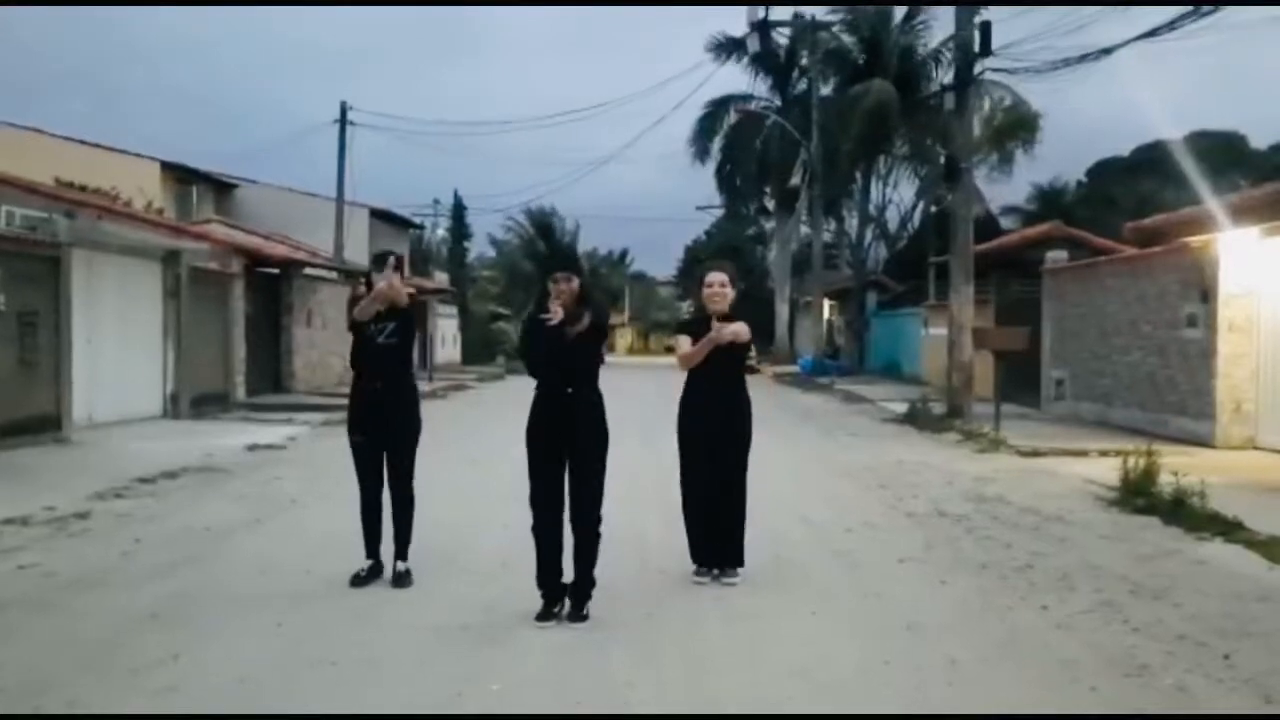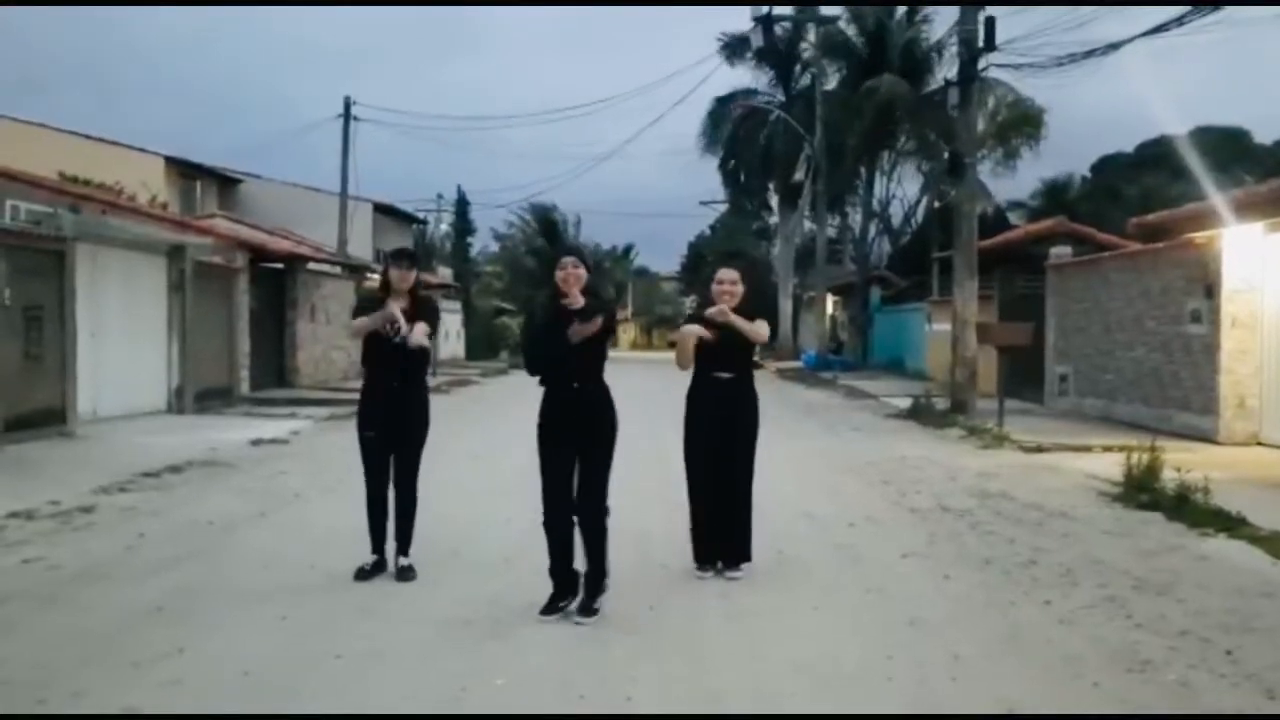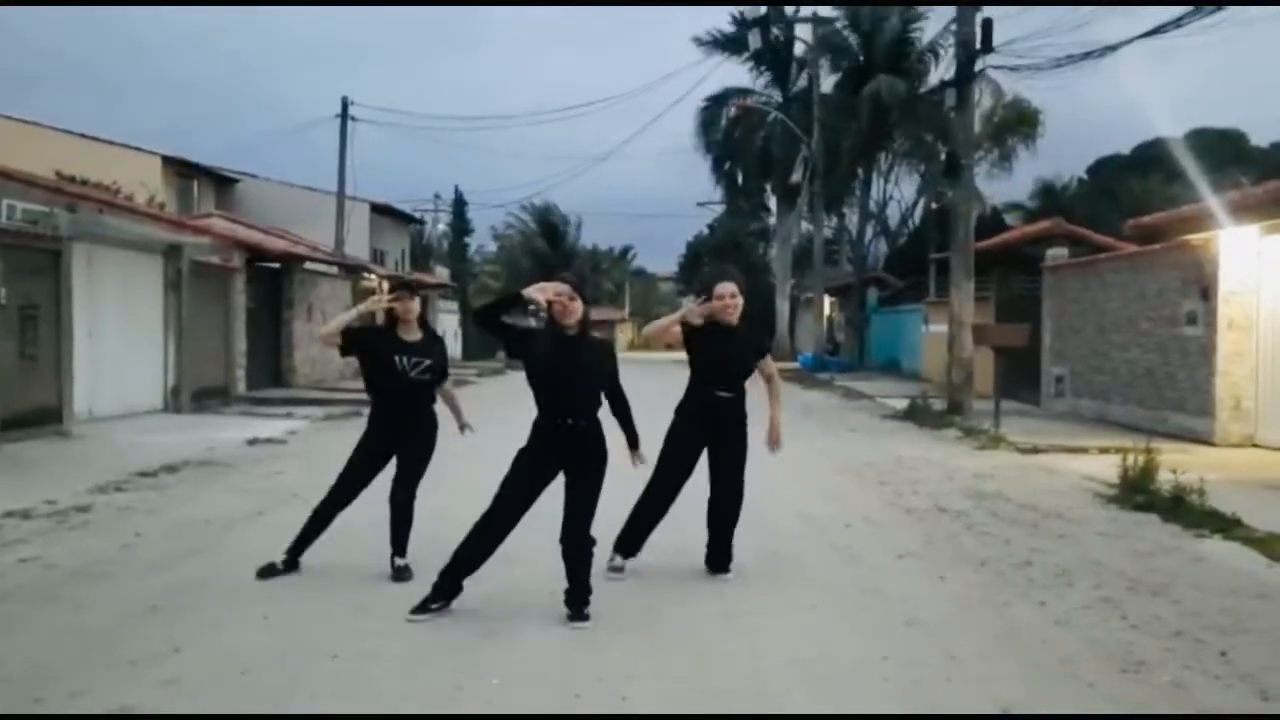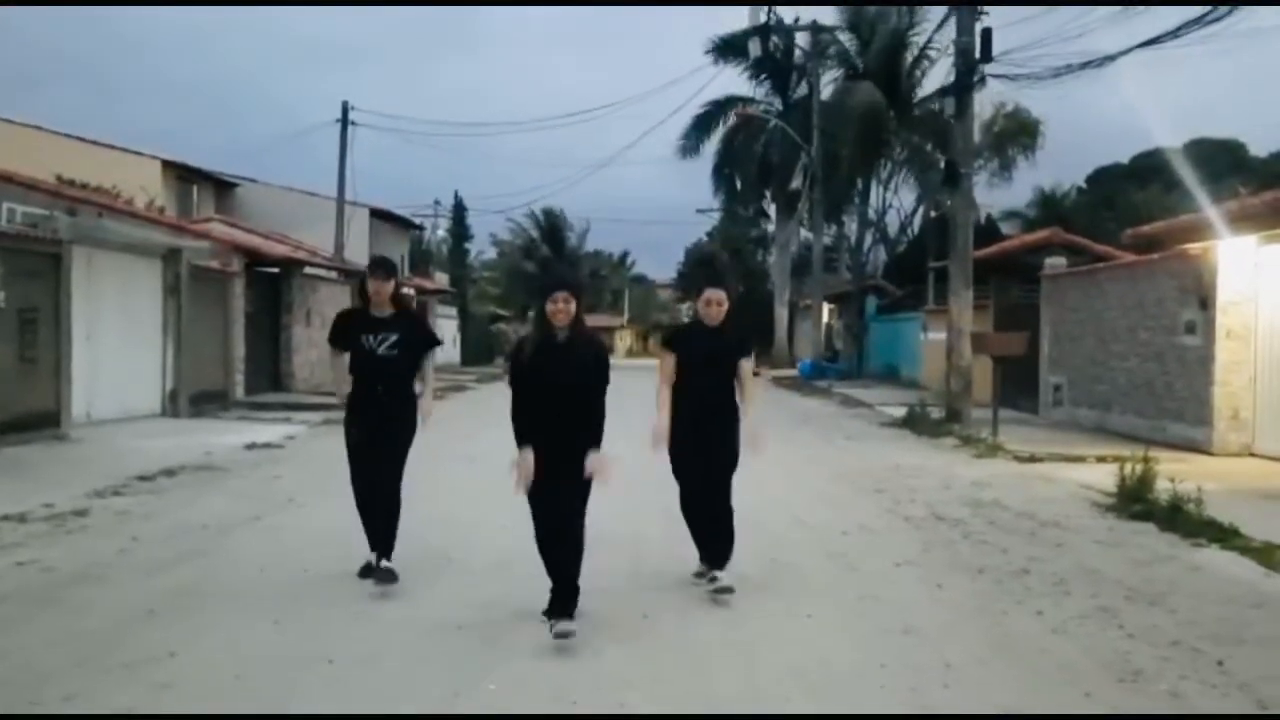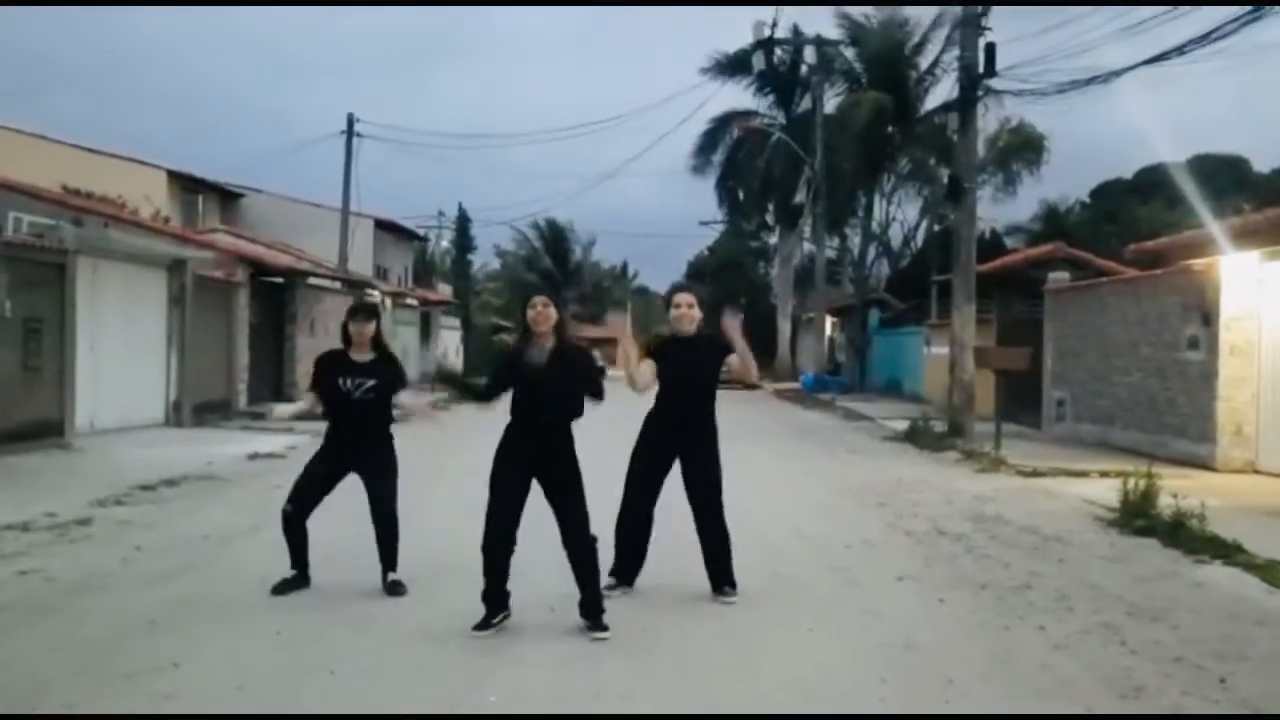
dt=0.7s
person 1, frame 1
left shoulder: (593, 315)
right shoulder: (537, 320)
left elbow: (592, 329)
right elbow: (534, 366)
left wrist: (565, 321)
right wrist: (564, 332)
left hip: (586, 414)
right hip: (547, 414)
left knee: (585, 509)
right knee: (545, 508)
left ankle: (581, 596)
right ankle: (551, 595)
person 1, frame 2
left shoulder: (598, 310)
right shoulder: (542, 317)
left elbow: (603, 323)
right elbow: (534, 365)
left wrist: (581, 306)
right wrist: (568, 338)
left hip: (595, 409)
right hip: (555, 411)
left knee: (591, 502)
right knee: (555, 504)
left ankle: (594, 587)
right ankle: (563, 587)
person 1, frame 3
left shoulder: (600, 350)
right shoulder: (534, 341)
left elbow: (615, 397)
right elbow: (484, 318)
left wrist: (632, 442)
right wrist: (524, 295)
left hip: (587, 444)
right hip: (544, 439)
left knee: (576, 531)
right knee: (498, 516)
left ankle: (578, 601)
right ankle: (446, 588)
person 1, frame 4
left shoulder: (592, 348)
right shoulder: (527, 347)
left elbow: (595, 405)
right elbow: (520, 405)
left wrist: (594, 450)
right wrist: (524, 449)
left hip: (578, 443)
right hip: (538, 442)
left knee: (570, 520)
right knee: (546, 525)
left ankle: (564, 605)
right ankle: (562, 596)
person 1, frame 5
left shoulder: (576, 356)
right shoulder: (514, 356)
left elbow: (596, 392)
right elbow: (486, 394)
left wrist: (549, 361)
right wrist: (451, 378)
left hip: (557, 447)
right hip: (516, 447)
left knee: (579, 535)
right knee: (497, 534)
left ankle: (592, 611)
right ankle: (496, 606)
person 2, frame 1
left shoulder: (739, 326)
right shoulder: (690, 326)
left elbow: (741, 333)
right elbow: (684, 360)
left wrist: (727, 333)
right wrist: (711, 338)
left hip: (733, 411)
right hip: (695, 411)
left knee: (730, 484)
right knee: (697, 485)
left ankle: (729, 561)
right ankle: (703, 559)
person 2, frame 2
left shoulder: (749, 320)
right shoulder: (697, 319)
left elbow: (761, 335)
right elbow: (684, 364)
left wrist: (730, 317)
right wrist: (686, 337)
left hip: (740, 404)
right hip: (703, 403)
left knee: (736, 479)
right knee: (703, 480)
left ankle: (733, 556)
right ankle: (705, 556)
person 2, frame 3
left shoulder: (753, 339)
right shoulder: (696, 332)
left elbow: (771, 377)
right elbow: (648, 335)
left wrist: (775, 419)
right wrist: (684, 315)
left hip: (731, 421)
right hip: (692, 416)
left knee: (728, 495)
right knee: (663, 484)
left ankle: (719, 559)
right ankle: (622, 550)
person 2, frame 4
left shoulder: (737, 340)
right shoulder: (679, 336)
left elbow: (745, 385)
right elbow: (667, 383)
left wrist: (747, 422)
right wrist: (662, 420)
left hip: (722, 423)
right hip: (684, 423)
left knee: (717, 491)
right knee: (691, 491)
left ankle: (717, 566)
right ankle: (709, 556)
person 2, frame 5
left shoulder: (714, 345)
right shoulder: (659, 347)
left elbow: (750, 376)
right elbow: (640, 385)
left wrist: (736, 339)
right wrist: (626, 346)
left hip: (699, 432)
right hip: (658, 429)
left knee: (708, 506)
right knee: (635, 502)
left ankle: (723, 581)
right ankle: (624, 575)
person 3, frame 1
left shoulder: (405, 305)
right shoulder: (361, 301)
left elbow: (399, 296)
right elbow: (360, 315)
left wrist: (391, 288)
right wrist: (374, 294)
left hip: (401, 404)
right hip: (364, 404)
left knee: (401, 485)
right knee: (369, 488)
left ankle: (401, 560)
right ankle: (372, 560)
person 3, frame 2
left shoulder: (425, 305)
right shoulder: (370, 304)
left elbow: (423, 329)
right elbow: (356, 329)
left wrist: (418, 337)
right wrist: (385, 314)
left hip: (412, 402)
right hip: (374, 402)
left knee: (406, 481)
right knee: (375, 482)
left ankle: (403, 555)
right ankle: (377, 554)
person 3, frame 3
left shoulder: (434, 343)
right shoulder: (375, 338)
left elbow: (441, 386)
right elbow: (326, 335)
left wrist: (460, 416)
right wrist: (361, 310)
left hip: (420, 431)
right hip: (382, 426)
left knee: (402, 495)
right knee: (341, 493)
left ankle: (399, 558)
right ankle: (291, 557)
person 3, frame 4
left shoulder: (411, 320)
right shoulder: (349, 319)
left elbow: (426, 356)
right elbow: (338, 352)
left wrist: (427, 394)
right wrist: (341, 384)
left hip: (400, 409)
right hip: (361, 409)
left knee: (387, 482)
right knee: (362, 485)
left ankle: (385, 558)
right ankle: (376, 552)
person 3, frame 5
left shoulder: (387, 363)
right shoulder: (329, 362)
left elbow: (401, 397)
right elbow: (314, 402)
right wrist: (290, 410)
left hip: (376, 449)
right hip: (335, 447)
left knee: (385, 512)
right knee: (293, 510)
left ankle: (390, 573)
right ankle: (299, 573)
